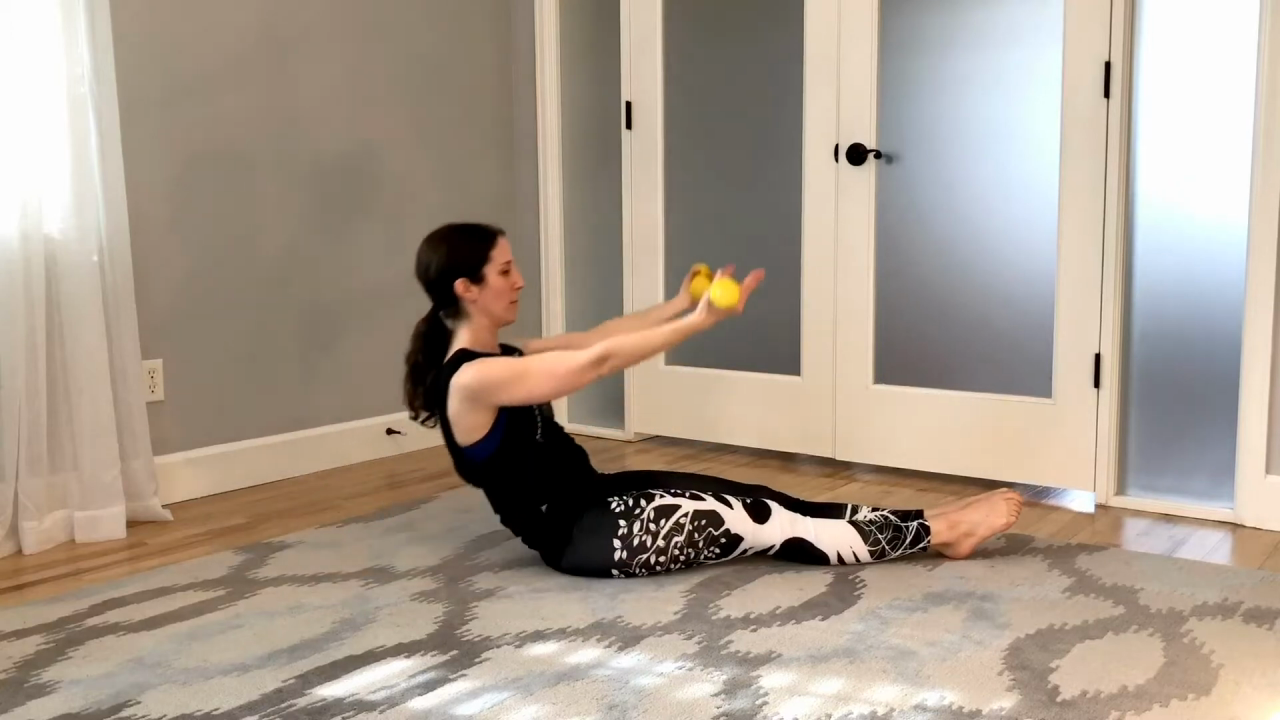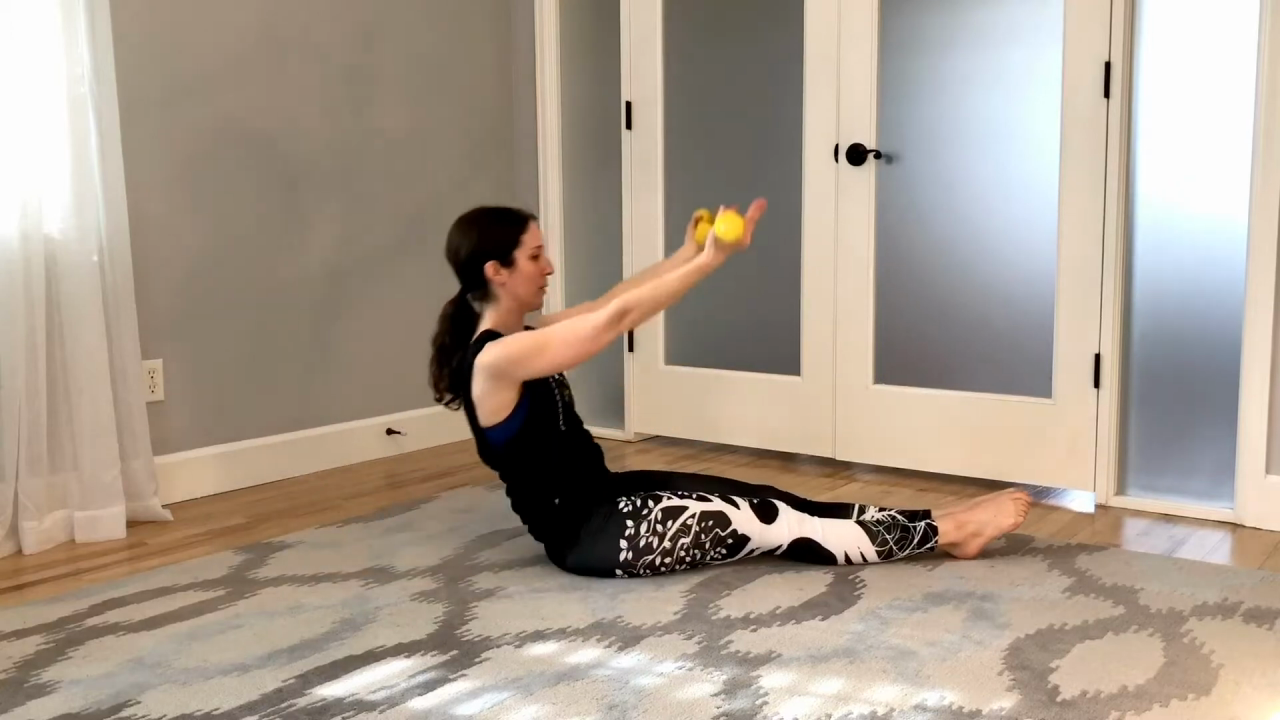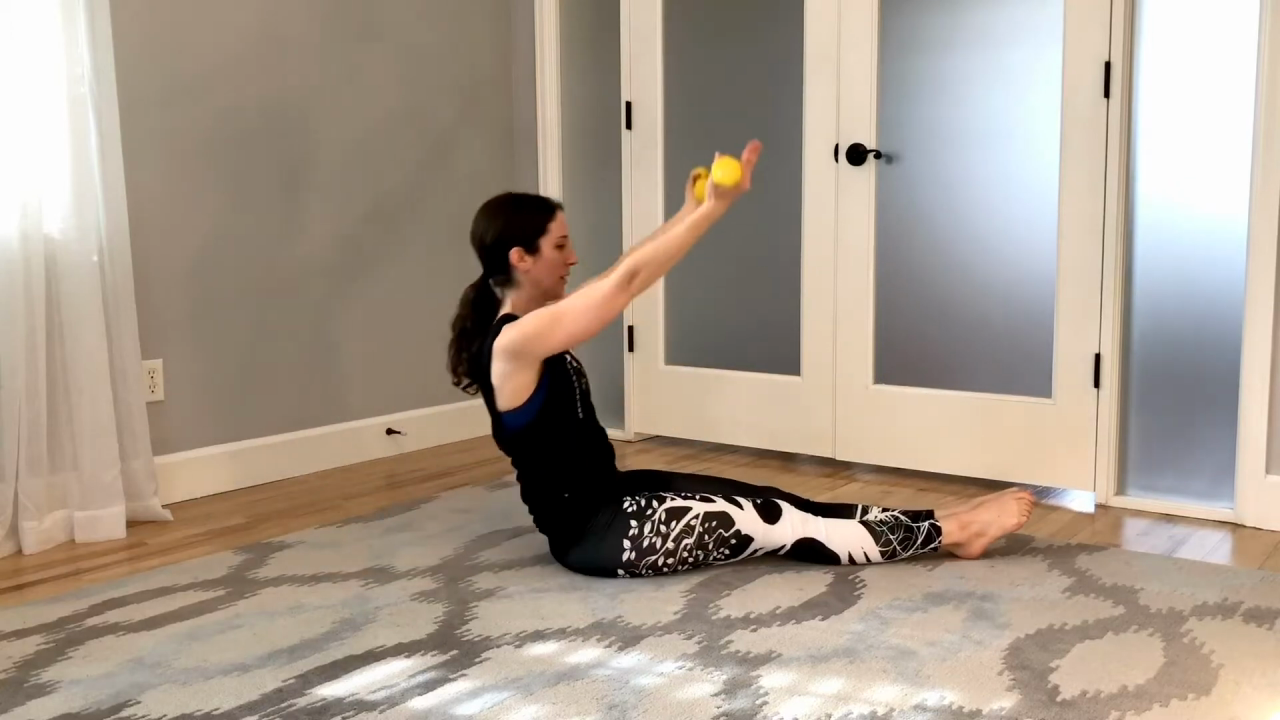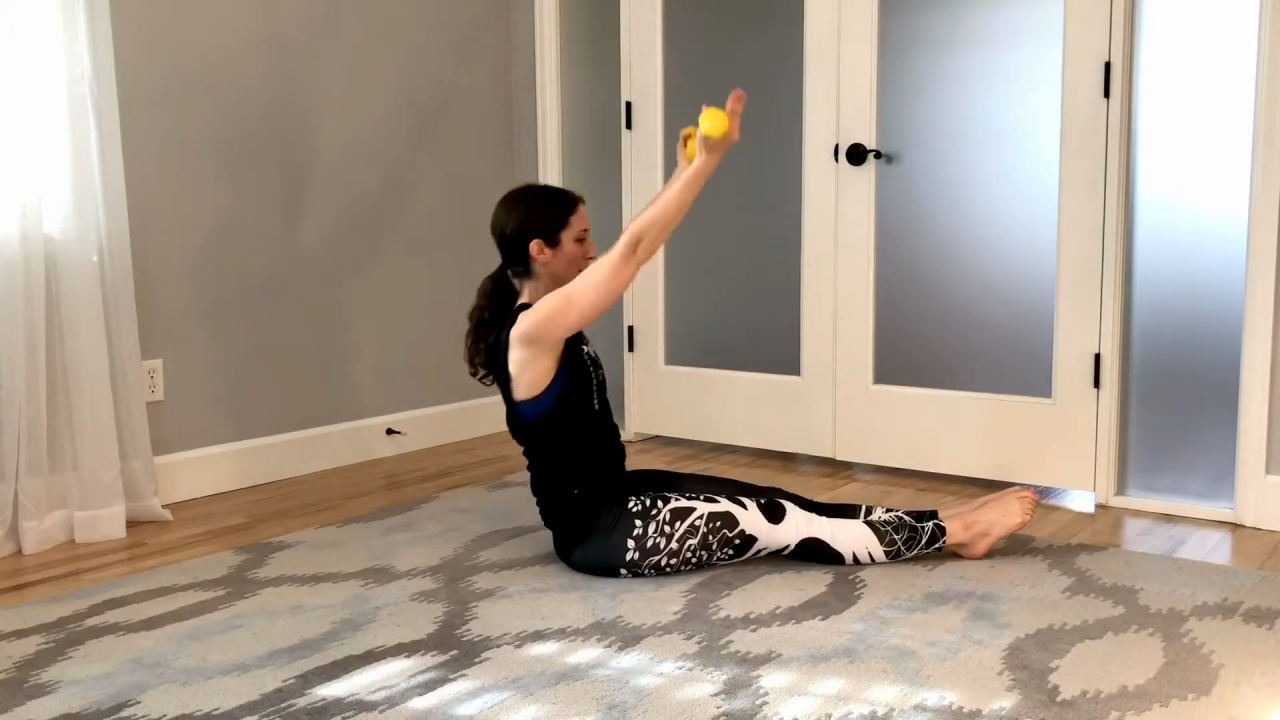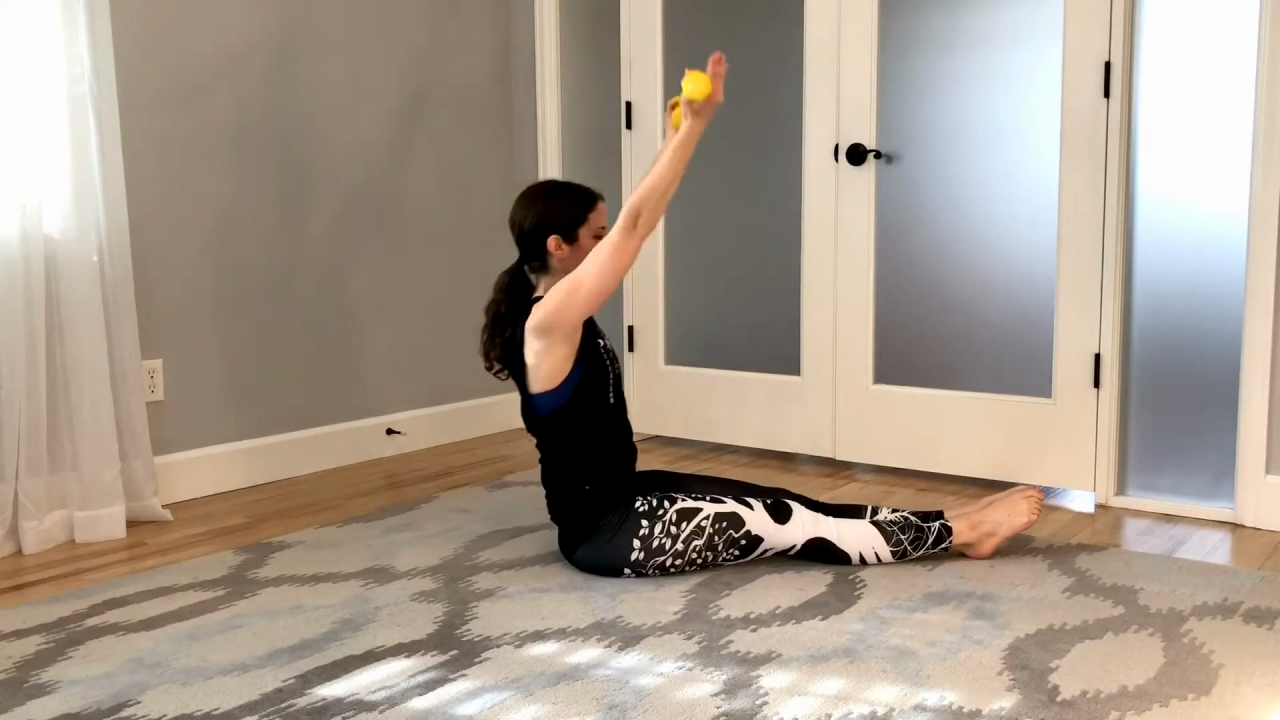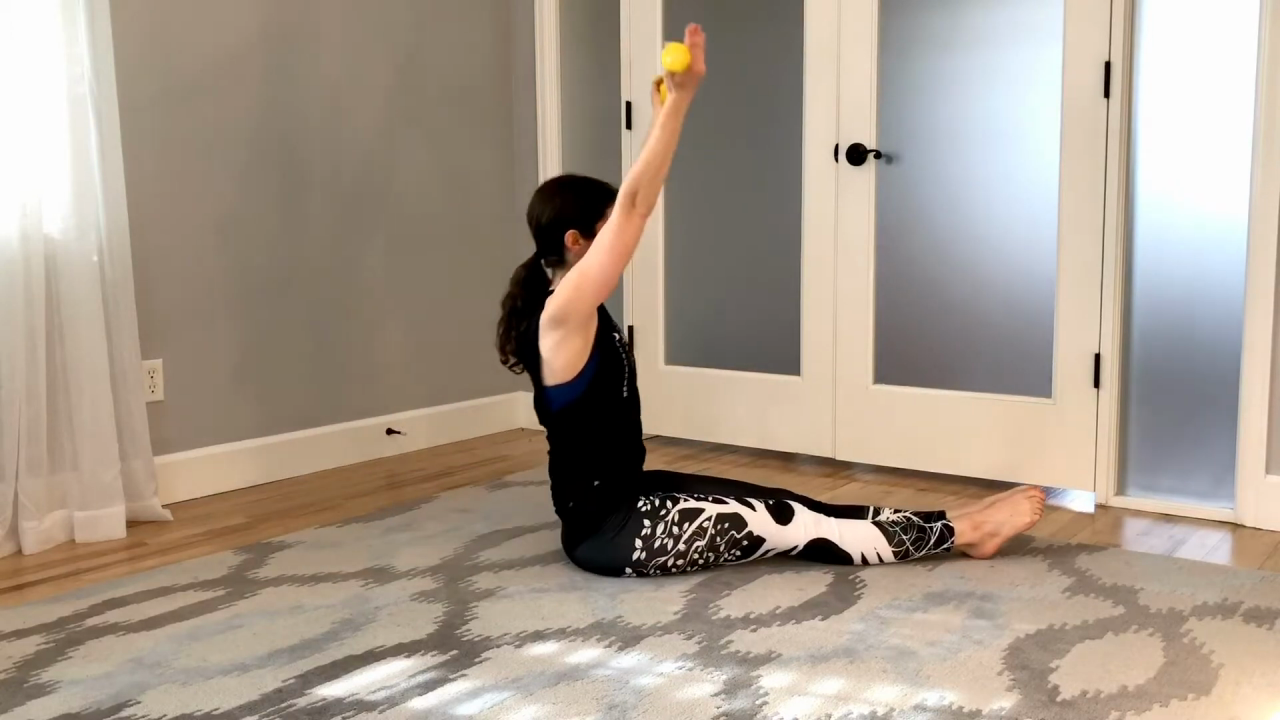
dt=0.1s
person 1, frame 1
left shoulder: (495, 358)
right shoulder: (473, 381)
left elbow: (590, 339)
right elbow: (597, 361)
left wrist: (676, 306)
right wrist: (697, 322)
left hip: (599, 500)
right hip: (582, 535)
left knee: (759, 503)
right knee: (759, 524)
left ankle: (931, 525)
right ankle: (934, 533)
person 1, frame 2
left shoulder: (513, 341)
right shoulder: (498, 359)
left elbow: (609, 310)
right elbow: (615, 318)
left wrist: (689, 255)
right wrist: (707, 262)
left hip: (604, 505)
right hip: (585, 534)
left knee: (765, 505)
right knee: (766, 526)
left ankle: (934, 525)
right ankle: (942, 528)
person 1, frame 3
left shoulder: (533, 323)
right shoulder: (516, 340)
left elbow: (620, 276)
right elbow: (628, 279)
left wrist: (696, 209)
right wrist: (715, 208)
left hip: (612, 502)
right hip: (594, 532)
left knee: (773, 506)
right knee: (774, 522)
left ankle: (938, 527)
right ankle: (946, 531)
person 1, frame 4
left shoulder: (542, 313)
right shoulder: (533, 329)
left elbow: (628, 251)
right elbow: (630, 252)
left wrist: (691, 163)
right wrist: (704, 162)
left hip: (614, 505)
right hip: (596, 531)
left knee: (776, 508)
right knee: (780, 525)
left ankle: (938, 525)
right ankle: (948, 531)
person 1, frame 5
left shoulder: (559, 309)
right shoulder: (549, 319)
left elbow: (633, 226)
right elbow: (633, 225)
left wrist: (683, 133)
right wrist: (694, 126)
left hip: (626, 502)
right hip: (604, 529)
left knee: (786, 509)
right knee: (783, 525)
left ankle: (946, 526)
right ankle: (955, 533)
person 1, frame 6
left shoulder: (576, 310)
right shoulder: (564, 311)
left elbow: (625, 209)
right elbow: (631, 208)
left wrist: (669, 104)
right wrist: (679, 101)
left hip: (625, 503)
right hip: (606, 529)
left knee: (788, 510)
right knee: (787, 526)
left ankle: (950, 523)
right ankle: (958, 533)
